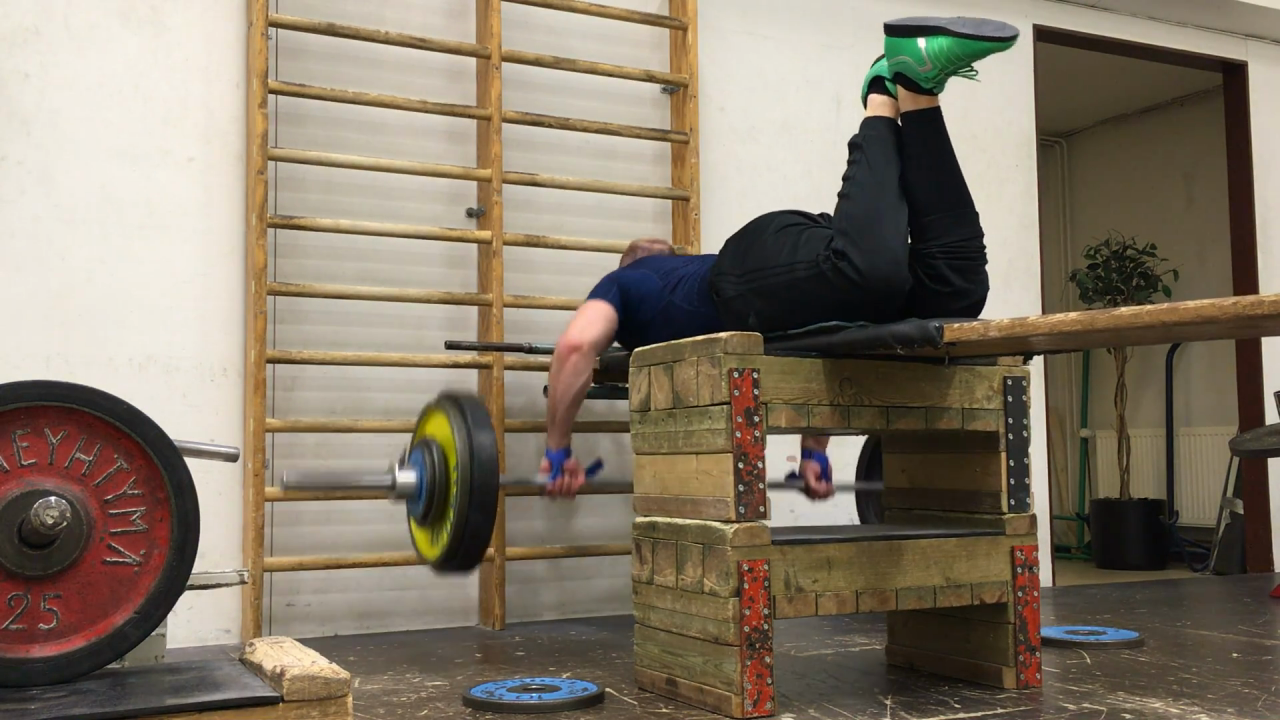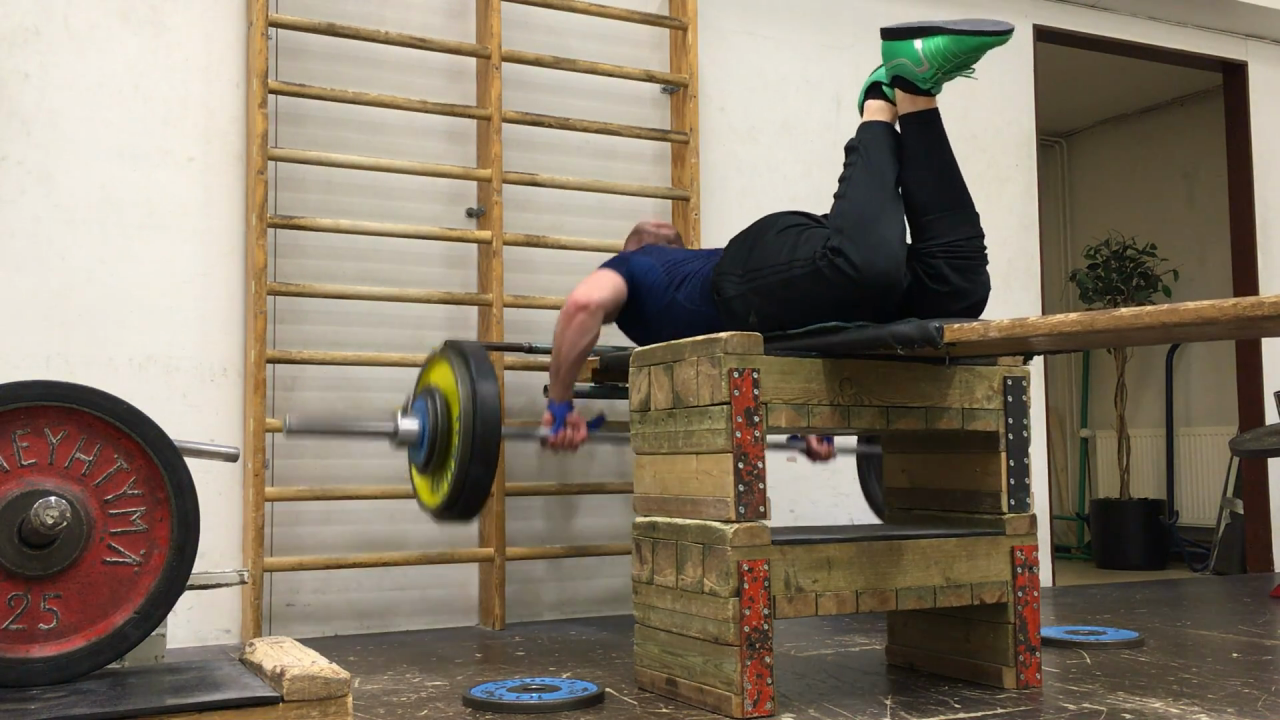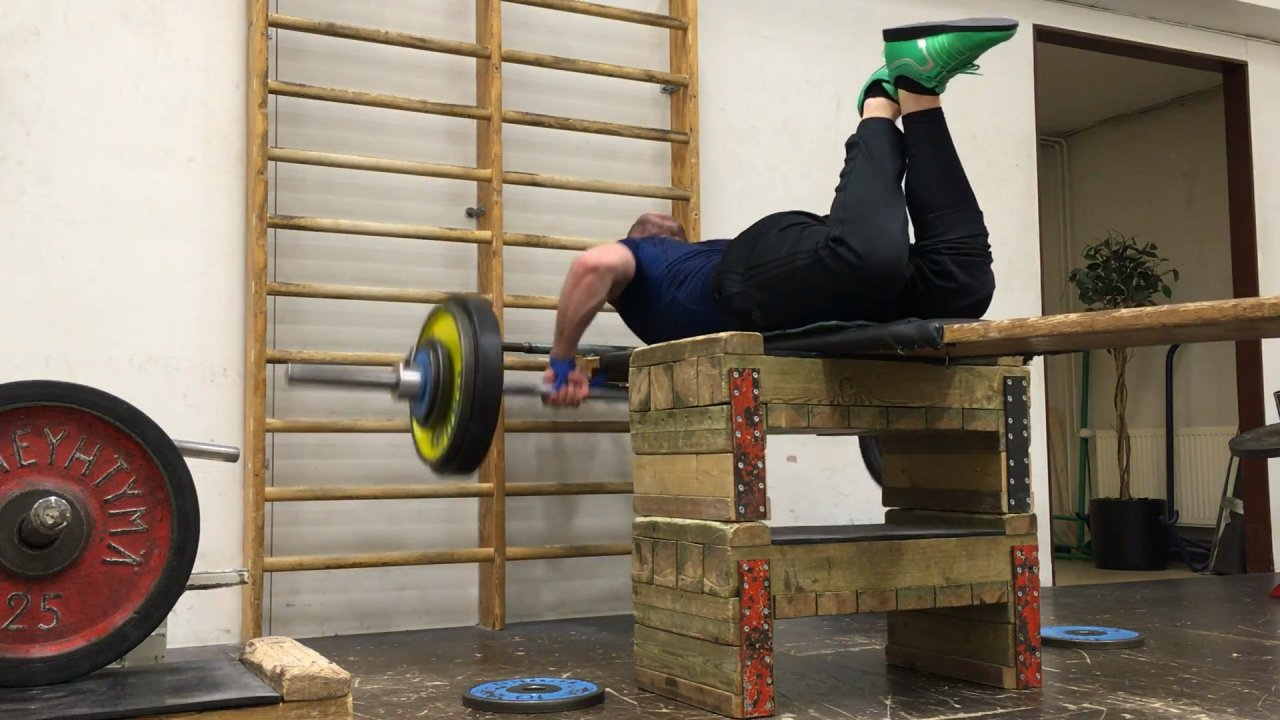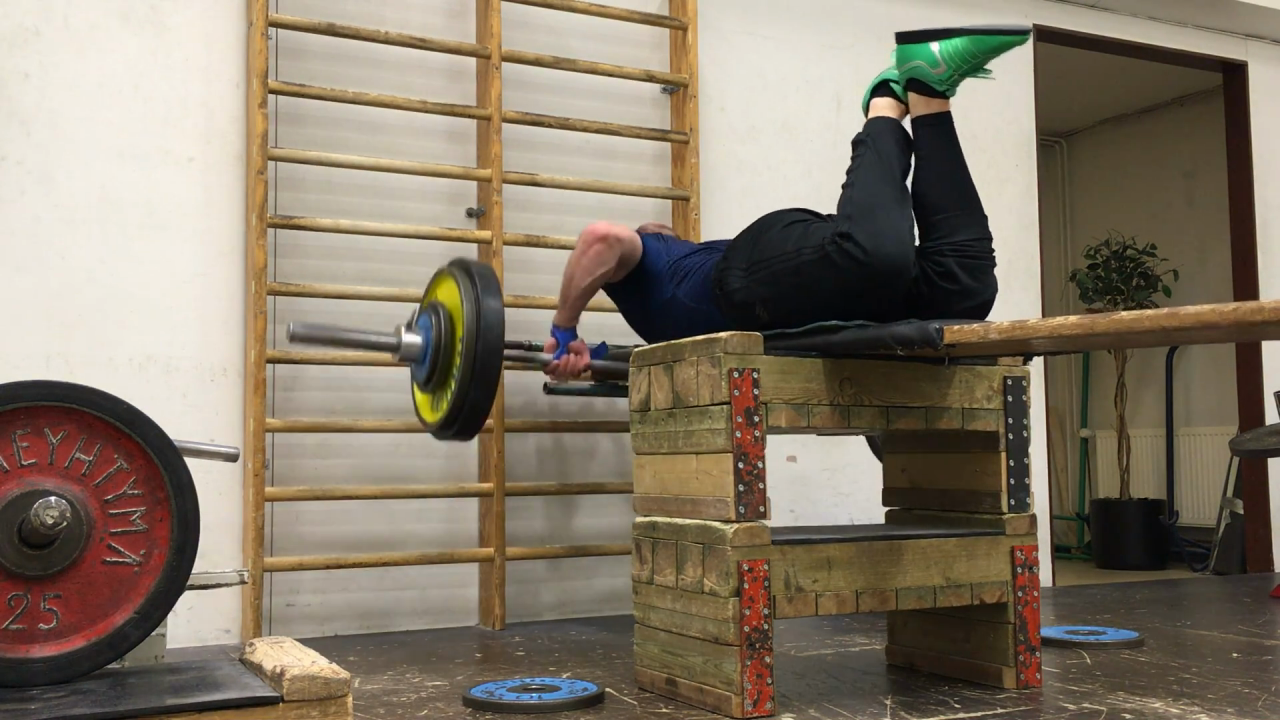
dt=0.1s
person 1, frame 1
left shoulder: (621, 286)
left elbow: (575, 346)
left wrist: (558, 453)
right wrist: (814, 452)
left hip: (756, 276)
left knee: (870, 270)
right knee: (958, 287)
left ankle: (882, 100)
right ankle: (913, 89)
person 1, frame 2
left shoulder: (630, 270)
right shoulder: (699, 261)
left elbow: (586, 302)
left wrist: (559, 405)
left hip: (758, 282)
left knee: (867, 262)
right knee: (957, 279)
left ankle: (882, 104)
right ankle: (911, 90)
person 1, frame 3
left shoulder: (635, 259)
right shoulder: (698, 261)
left elbow: (596, 266)
left wrist: (562, 361)
left hip: (755, 290)
right knee: (962, 280)
left ankle: (882, 102)
person 1, frame 4
left shoulder: (634, 267)
left elbow: (603, 238)
left wrist: (563, 332)
left hip: (763, 276)
right knee: (965, 286)
left ankle: (887, 104)
